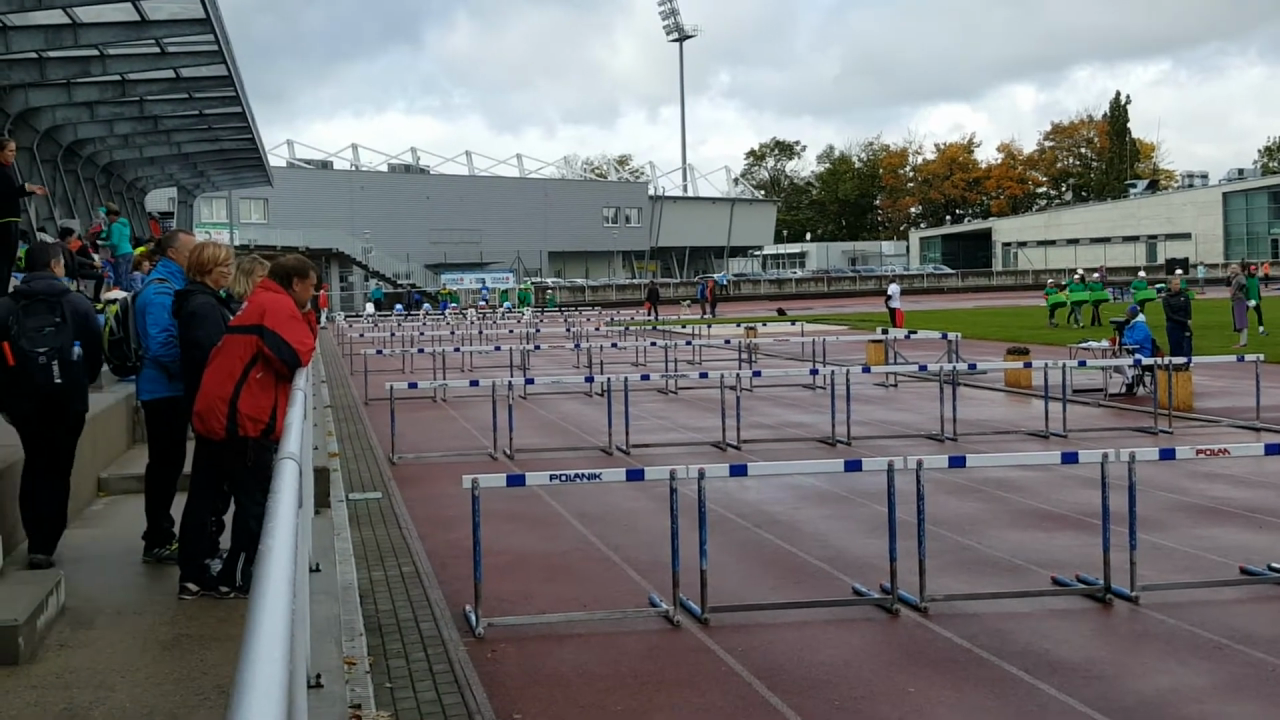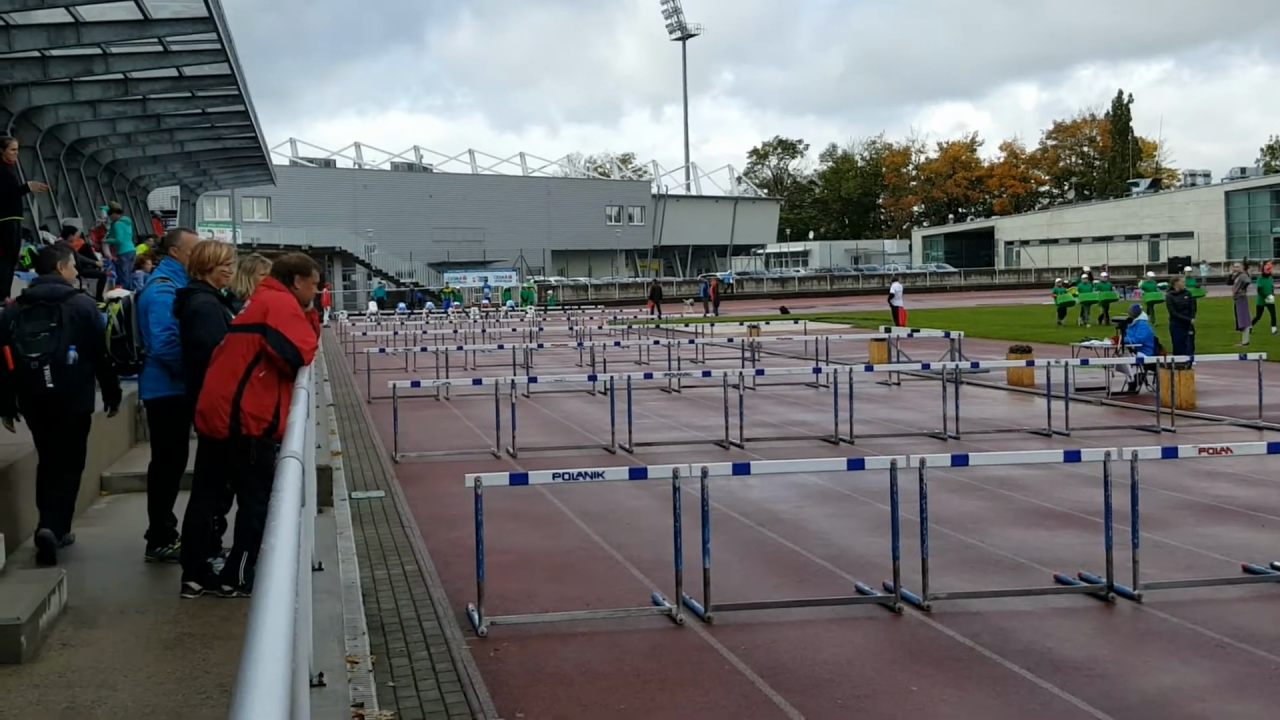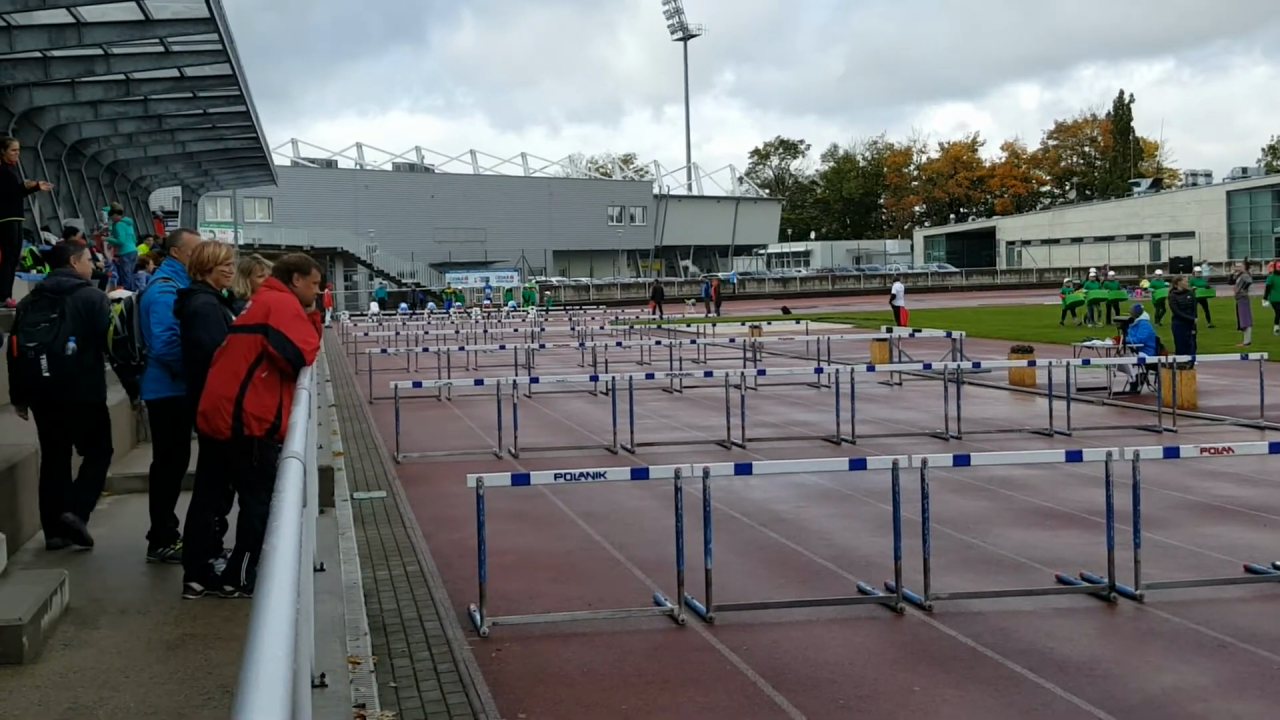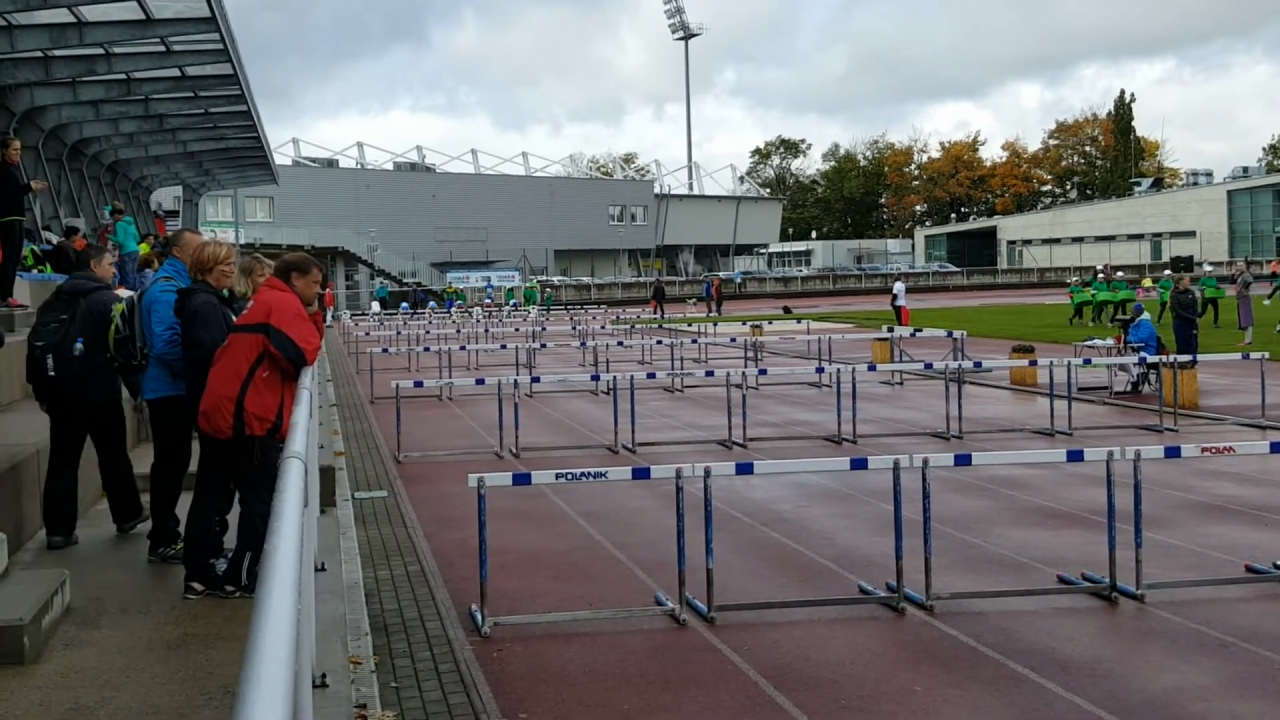
dt=0.2s
person 1, frame 1
left shoulder: (210, 301)
right shoulder: (202, 306)
right elbow: (211, 358)
left knee: (214, 482)
right knee: (208, 485)
left ankle: (206, 555)
right ankle: (193, 573)
person 1, frame 2
left shoulder: (212, 300)
right shoulder: (204, 305)
right elbow: (212, 357)
left knee: (216, 481)
right knee: (210, 483)
left ankle: (208, 553)
right ankle: (196, 571)
person 1, frame 3
left shoulder: (213, 301)
right shoulder: (204, 306)
right elbow: (212, 358)
left knee: (218, 481)
right knee: (212, 485)
left ankle: (211, 554)
right ankle: (198, 571)
person 1, frame 4
left shoulder: (214, 301)
right shoulder: (204, 305)
right elbow: (212, 358)
left knee: (219, 481)
right knee: (213, 484)
left ankle: (211, 555)
right ankle: (199, 570)
person 2, frame 1
left shoulder: (260, 302)
right shoulder: (278, 306)
left elbow: (290, 351)
right elbow: (296, 357)
left wrist: (306, 317)
right wrist: (305, 319)
left hip: (220, 413)
right hip: (243, 418)
left knee: (234, 497)
right knee: (255, 501)
left ankle: (201, 575)
right ankle: (234, 580)
person 2, frame 2
left shoulder: (262, 300)
right shoulder: (281, 304)
right elbow: (299, 356)
left wrist: (309, 316)
right wrist: (308, 318)
left hip: (222, 412)
right hip: (246, 417)
left knee: (233, 496)
right knee: (258, 500)
left ankle: (200, 575)
right ankle: (236, 579)
person 2, frame 3
left shoulder: (264, 301)
right shoulder: (283, 304)
right elbow: (300, 356)
left wrist: (312, 316)
right wrist: (311, 318)
left hip: (223, 412)
right hip: (248, 417)
left knee: (214, 496)
right knee: (260, 501)
left ankle: (199, 575)
right ankle: (238, 579)
person 2, frame 4
left shoulder: (266, 300)
right shoulder: (285, 304)
right elbow: (302, 356)
left wrist: (313, 316)
right wrist: (312, 318)
left hip: (224, 412)
right hip: (249, 417)
left knee: (215, 496)
right knee: (261, 500)
left ankle: (199, 575)
right ankle: (239, 579)
person 3, frame 1
left shoulder: (170, 286)
right shoulder: (162, 291)
right elbow: (163, 346)
left hip: (169, 388)
right hip: (165, 389)
left knee: (168, 463)
right knee: (165, 464)
left ankle: (161, 534)
right ankle: (157, 542)
person 3, frame 2
left shoulder: (173, 284)
right shoulder: (164, 290)
right elbow: (165, 345)
left hip: (171, 387)
right hip: (168, 388)
left knee: (171, 462)
right knee: (168, 463)
left ankle: (164, 533)
right ankle: (160, 541)
person 3, frame 3
left shoulder: (176, 285)
right shoulder: (166, 290)
right elbow: (166, 346)
left hip: (173, 388)
right hip: (169, 389)
left knee: (173, 462)
right knee: (170, 463)
left ankle: (166, 533)
right ankle: (161, 541)
person 3, frame 4
left shoulder: (178, 284)
right shoulder: (168, 290)
right elbow: (167, 345)
left hip: (174, 388)
right hip: (170, 389)
left knee: (173, 462)
right knee: (171, 463)
left ankle: (166, 533)
right ankle: (162, 541)
person 4, frame 1
right shoulder: (77, 303)
right elbow: (95, 354)
right wrist: (77, 385)
right hip: (67, 401)
left knee: (35, 462)
right knee: (56, 471)
left ankle: (36, 533)
right ankle: (42, 546)
person 4, frame 2
right shoulder: (82, 305)
right elbow: (102, 355)
right wrist: (112, 395)
left hip: (32, 401)
right hip: (72, 400)
left knee: (48, 463)
right knee: (68, 466)
left ankle: (54, 528)
right ankle: (50, 528)
person 4, frame 3
left shoulder: (30, 301)
right shoulder: (91, 297)
left elbow: (14, 350)
left wrist: (18, 395)
right wrist: (133, 385)
left hip: (41, 392)
right hip: (81, 392)
left knee: (53, 458)
right knee: (97, 454)
left ankle: (55, 530)
right ankle: (74, 514)
person 4, frame 4
left shoulder: (52, 301)
right shoulder: (107, 300)
left elbow: (35, 348)
left wrist: (41, 391)
left hip: (59, 391)
right hip: (97, 391)
left knee: (62, 459)
right knee: (114, 455)
left ankle: (58, 529)
right ankle: (128, 515)
